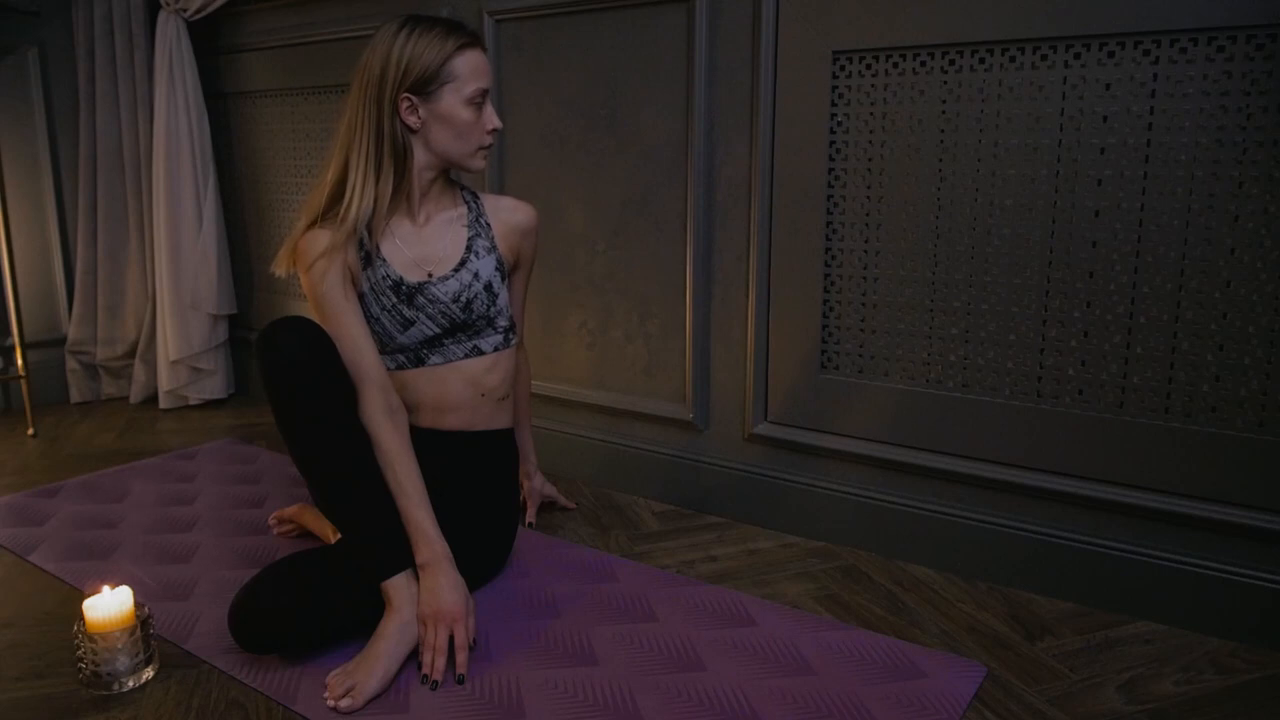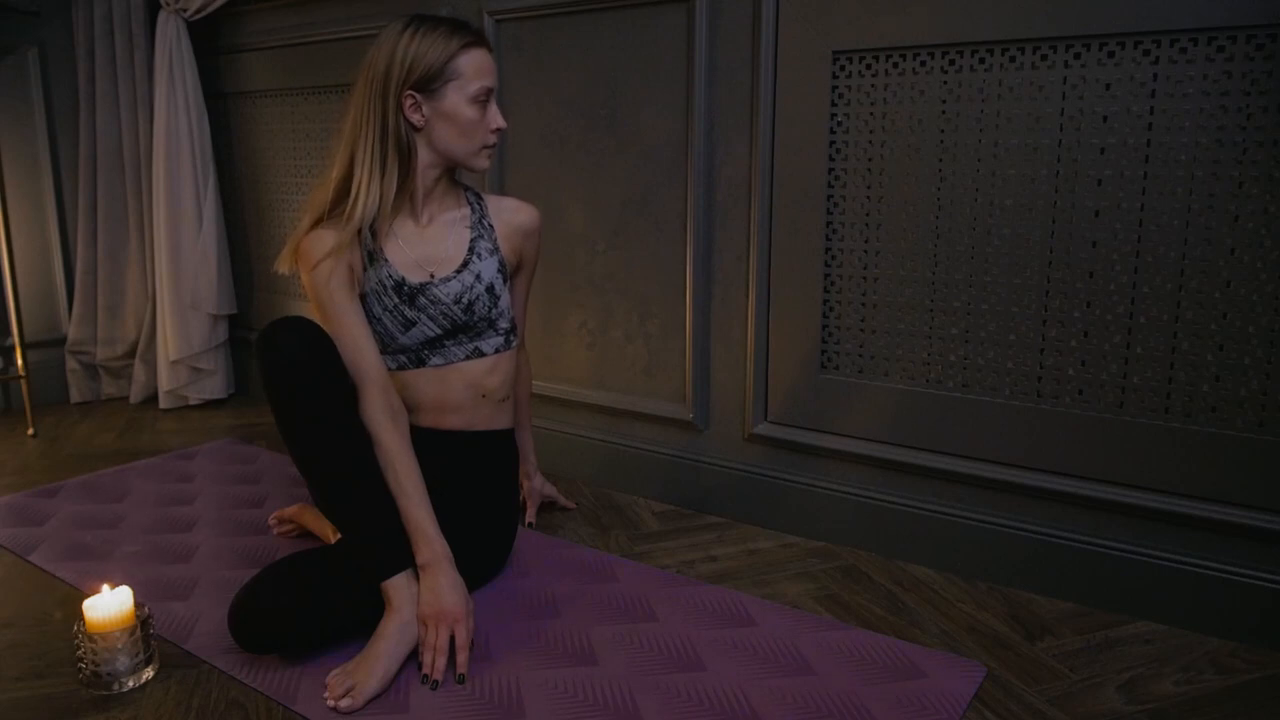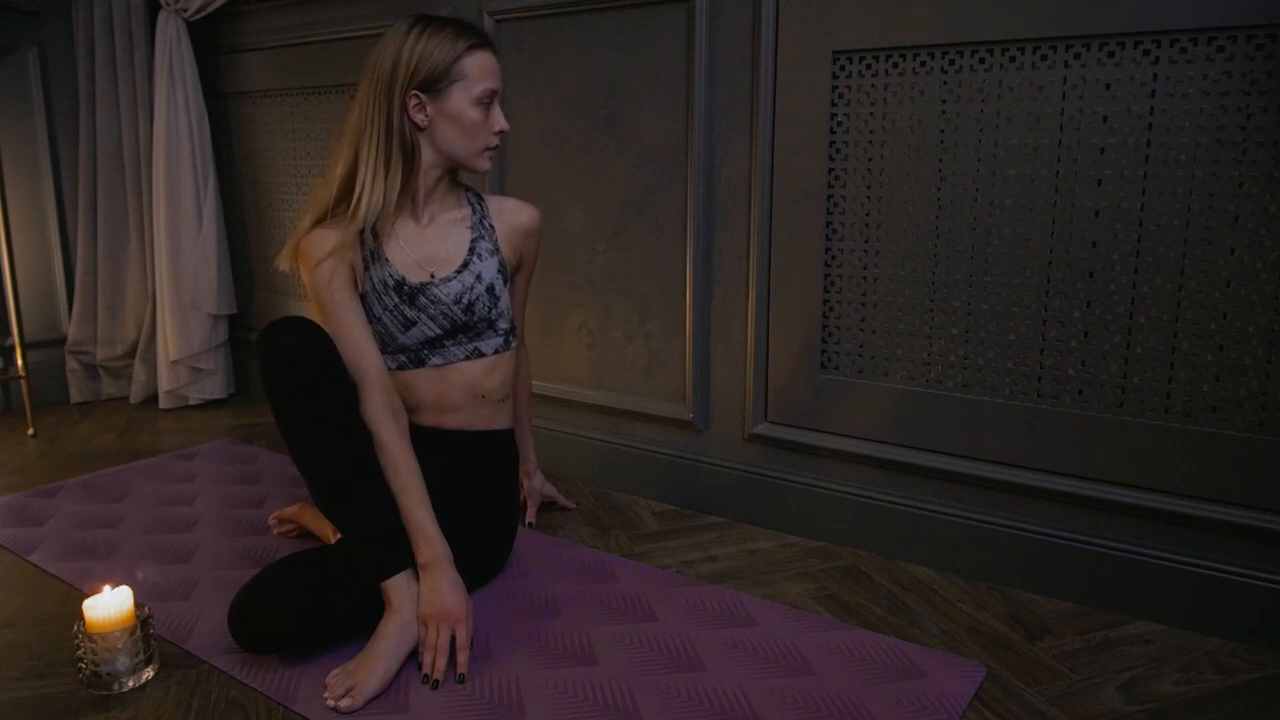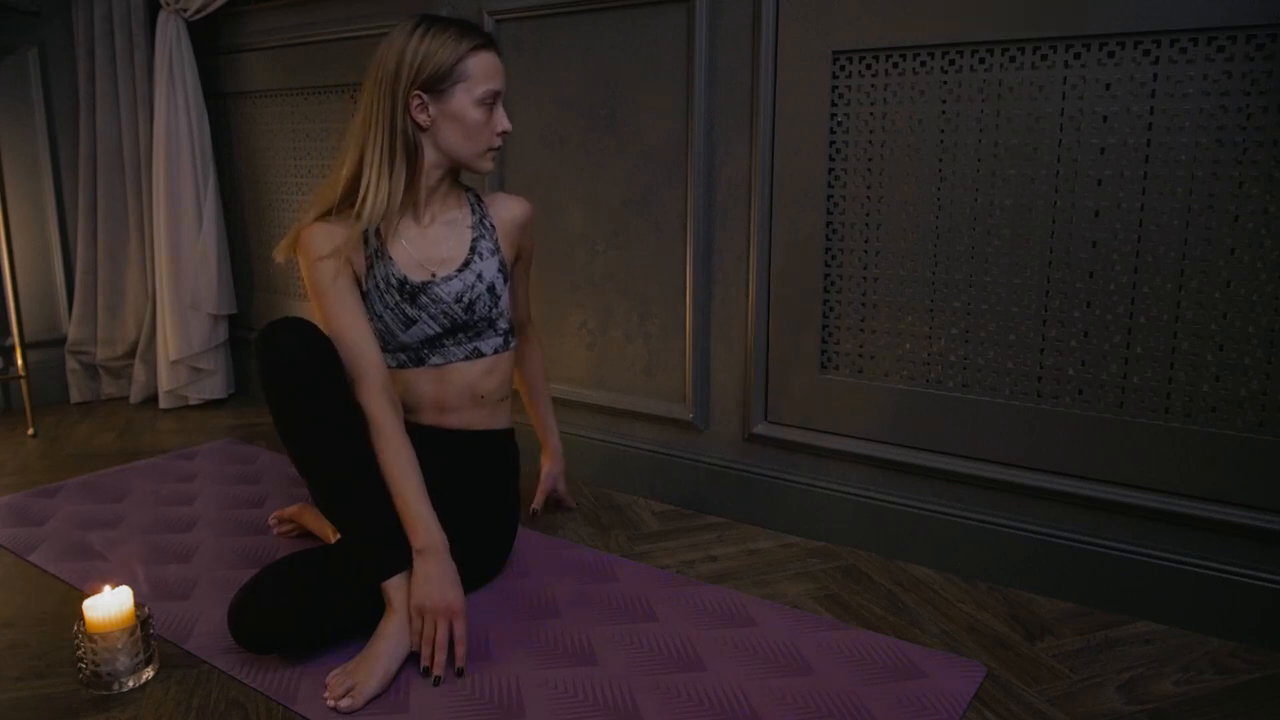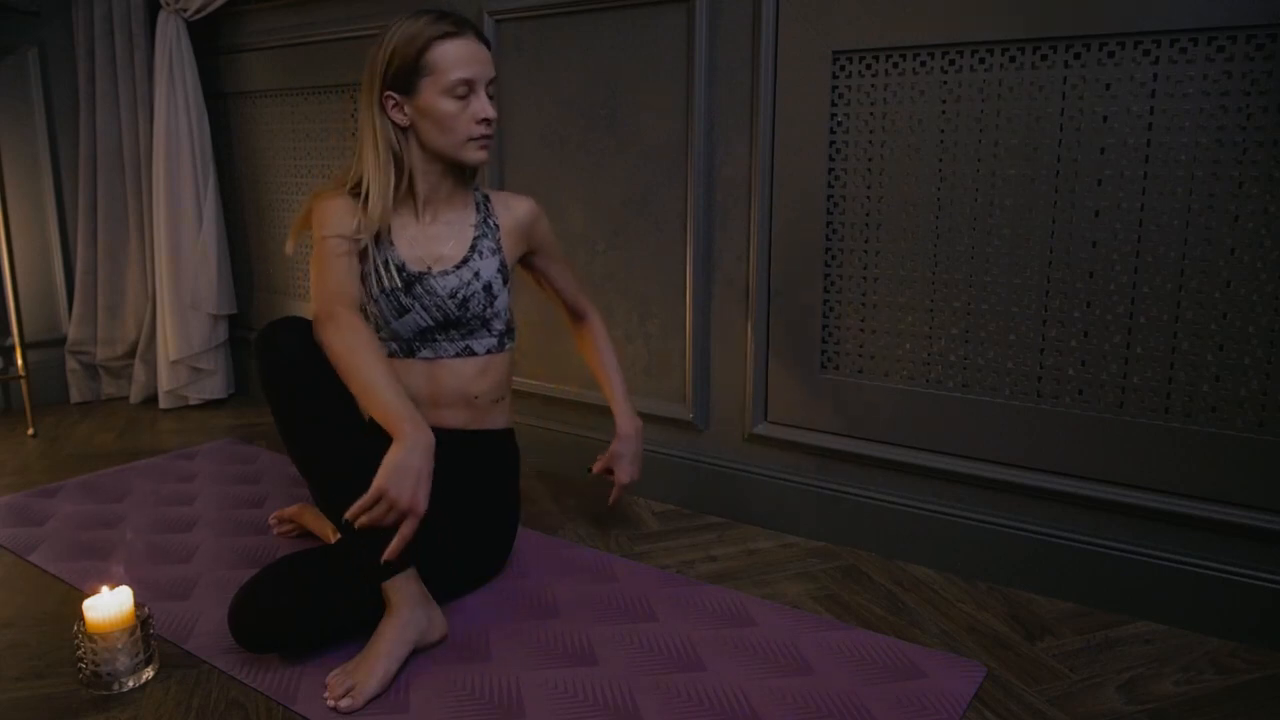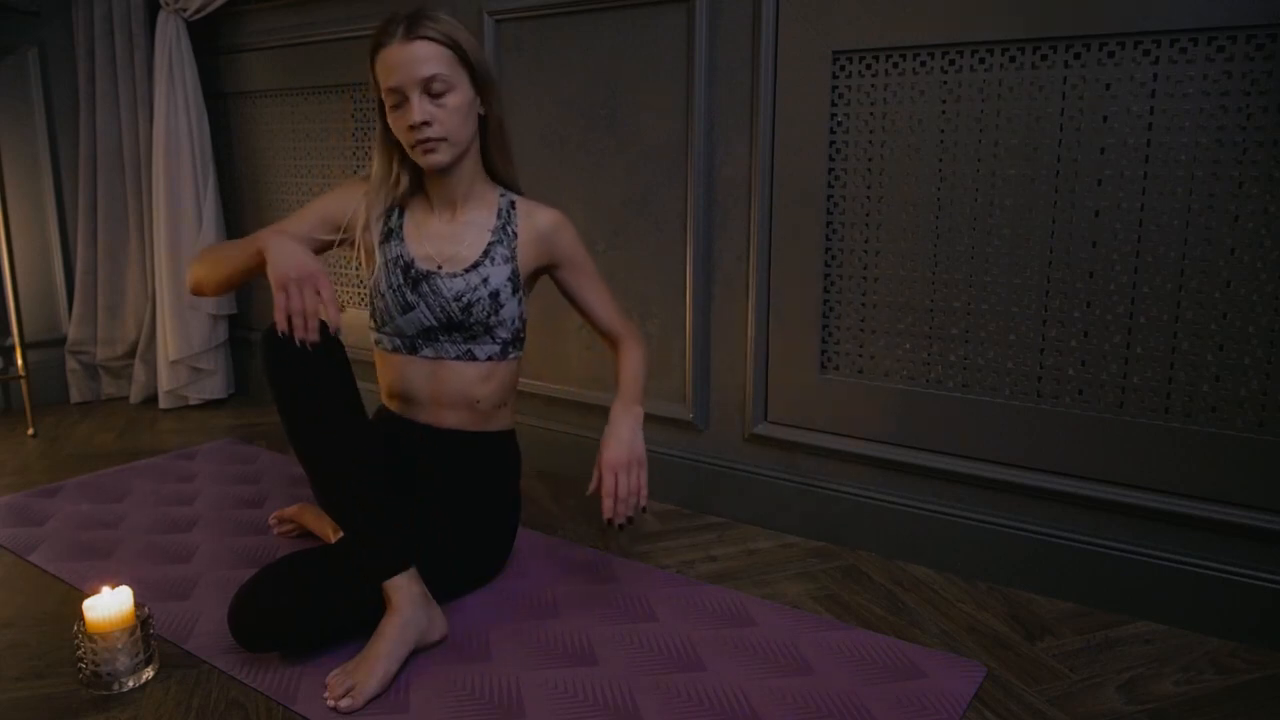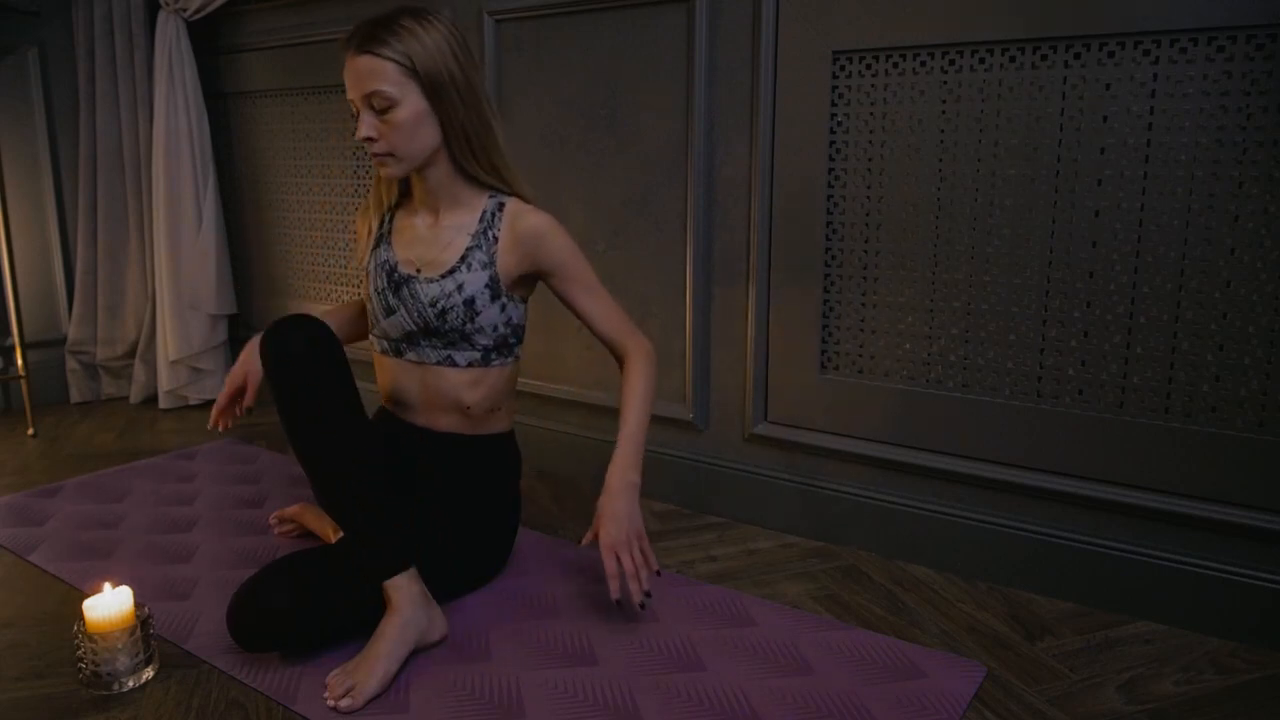
dt=0.7s
person 1, frame 1
left shoulder: (511, 224)
right shoulder: (333, 245)
right elbow: (376, 400)
left wrist: (527, 466)
right wrist: (430, 560)
left hip: (478, 486)
right hip: (393, 467)
left knee: (264, 616)
right knee: (288, 342)
left ankle: (349, 525)
right ankle: (401, 589)
person 1, frame 2
left shoulder: (514, 225)
right shoulder: (336, 245)
right elbow: (376, 401)
left wrist: (526, 467)
right wrist: (429, 563)
left hip: (478, 487)
right hip: (390, 466)
left knee: (264, 617)
right knee: (287, 343)
left ankle: (345, 525)
right ankle: (384, 568)
person 1, frame 3
left shoulder: (514, 225)
right shoulder: (335, 244)
right elbow: (377, 402)
left wrist: (527, 466)
right wrist: (431, 562)
left hip: (477, 487)
right hip: (390, 467)
left knee: (265, 616)
right knee: (288, 342)
left ankle: (349, 525)
right ankle: (396, 581)
person 1, frame 4
left shoulder: (509, 220)
right shoulder: (336, 240)
right elbow: (373, 397)
left wrist: (553, 453)
right wrist: (425, 548)
left hip: (477, 487)
right hip: (387, 467)
left knee: (264, 617)
right knee: (287, 343)
left ankle: (347, 524)
right ankle: (381, 556)
person 1, frame 5
left shoulder: (513, 218)
right shoulder: (344, 214)
left elbow: (582, 315)
right elbow: (336, 322)
left wrist: (626, 426)
right wrist: (408, 436)
left hip: (476, 482)
right hip: (391, 457)
left knee: (262, 616)
right knee: (284, 340)
left ankle: (347, 518)
right ankle: (364, 524)
person 1, frame 6
left shoulder: (536, 227)
right shoulder: (363, 208)
left elbow: (626, 339)
right elbow: (202, 277)
left wrist: (625, 417)
right wrist: (273, 247)
left hip: (474, 485)
right hip: (387, 456)
left knee: (262, 616)
right knee: (292, 336)
left ankle: (347, 525)
right ankle: (359, 527)
person 1, frame 7
left shoulder: (522, 231)
right shoulder: (375, 220)
left elbow: (636, 353)
left wrist: (622, 485)
right wrist: (266, 346)
left hip: (472, 486)
right hip: (385, 459)
left knee: (259, 615)
right knee: (295, 339)
left ankle: (351, 526)
right ankle: (359, 523)
